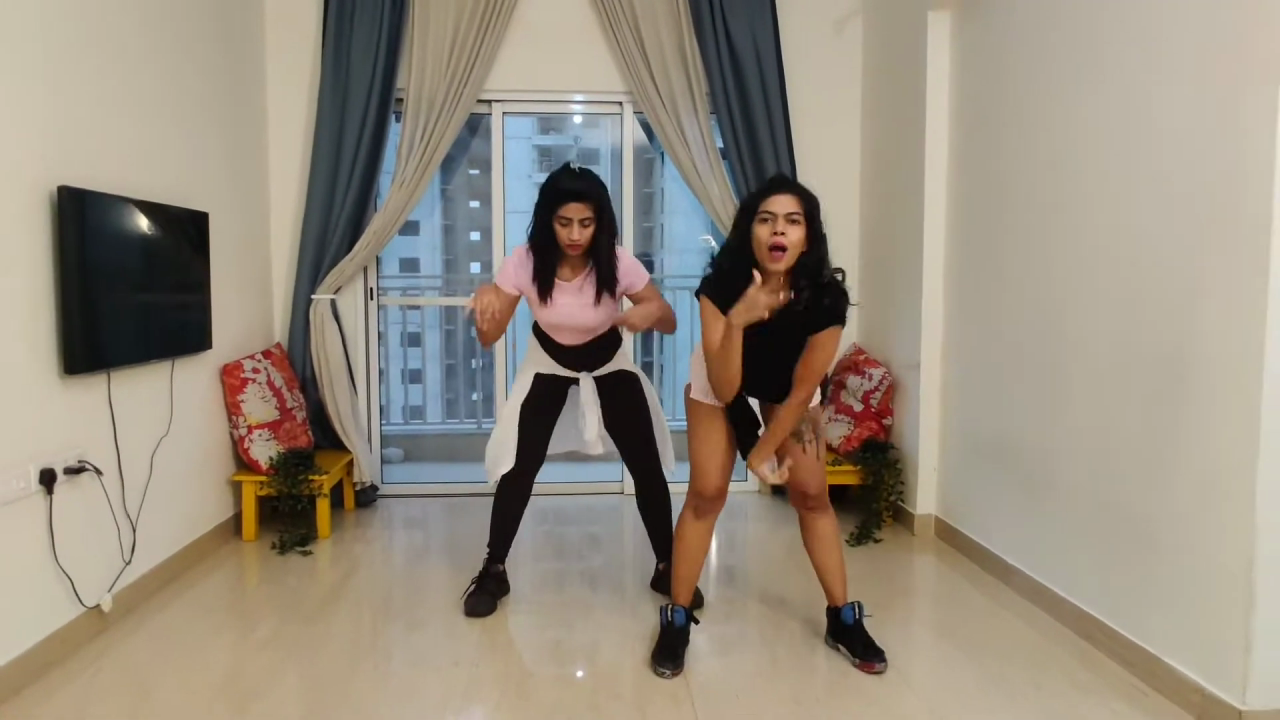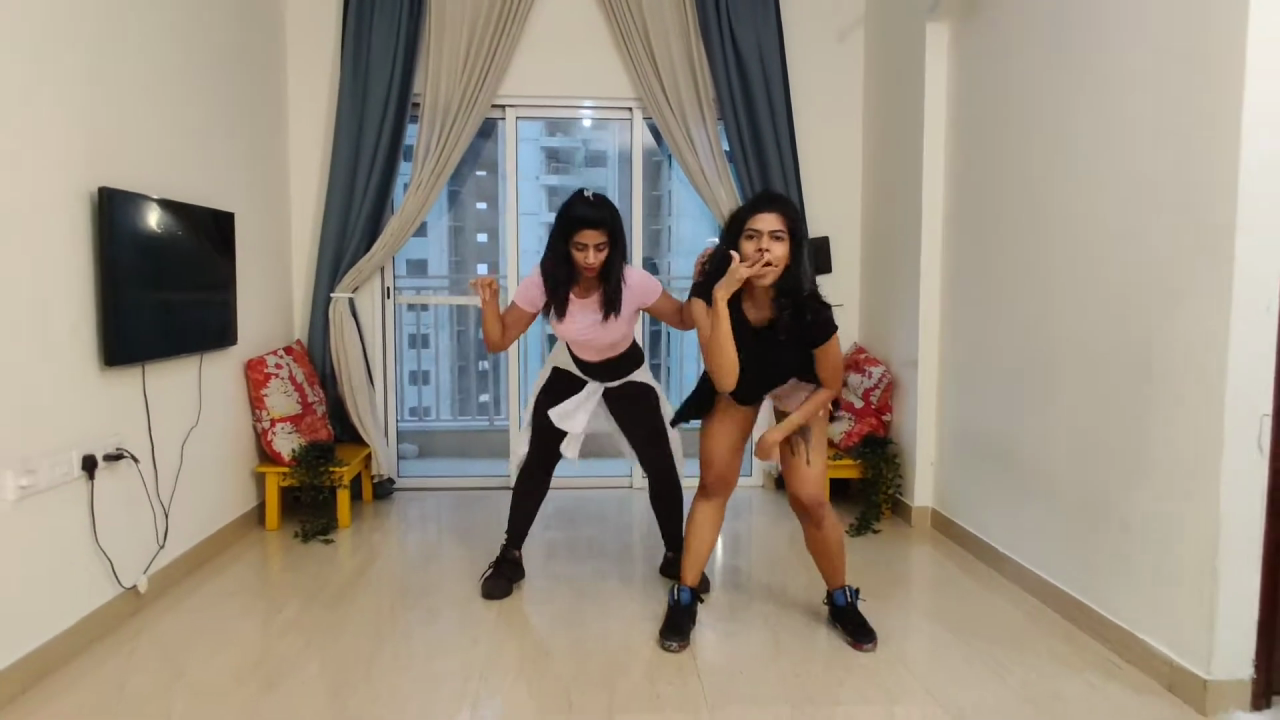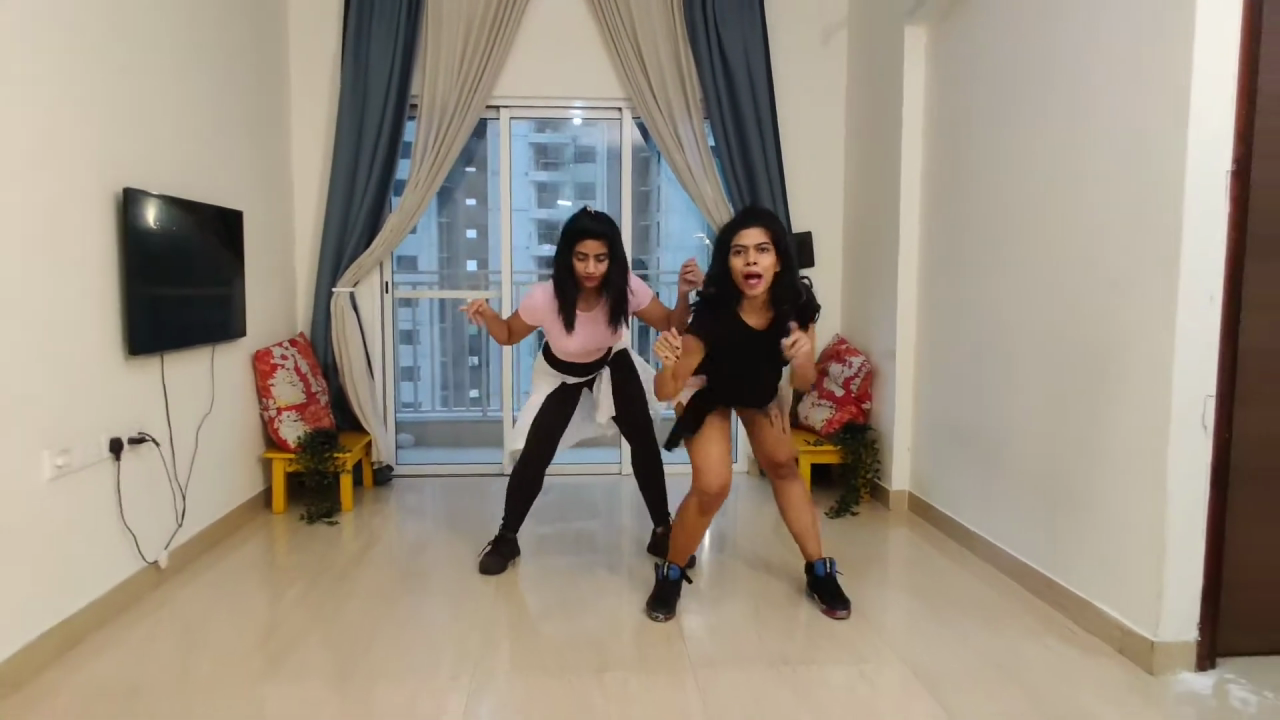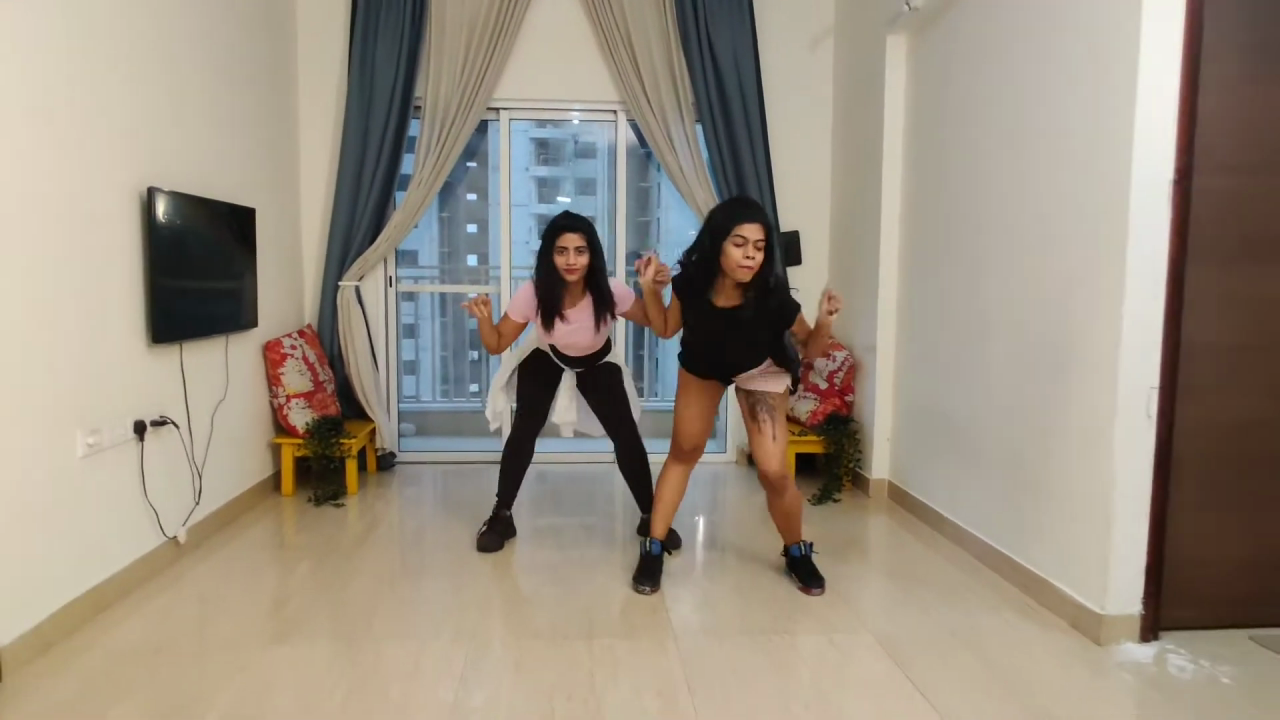
dt=0.3s
person 1, frame 1
left shoulder: (824, 298)
right shoulder: (721, 288)
left elbow: (803, 390)
right elbow: (725, 389)
left wrist: (766, 451)
right wrist: (737, 321)
left hip: (788, 386)
right hip: (719, 379)
left knee: (812, 496)
right knee: (707, 494)
left ankle: (843, 618)
right ankle: (677, 619)
person 1, frame 2
left shoulder: (808, 308)
right shoulder: (711, 294)
left elbow: (829, 387)
right elbow: (726, 382)
left wrist: (782, 431)
right wrist: (720, 297)
left hip: (799, 388)
right hip: (735, 383)
left knee: (808, 500)
right knee: (716, 481)
left ankle: (842, 600)
right ankle: (683, 599)
person 1, frame 3
left shoulder: (798, 305)
right shoulder: (711, 314)
left elbow: (804, 382)
right elbow: (664, 391)
left wrist: (803, 360)
right wrist: (670, 363)
left hip: (760, 387)
right hip: (705, 393)
left knee: (783, 466)
right knee: (713, 487)
left ankle: (819, 571)
right ankle: (670, 574)
person 1, frame 4
left shoulder: (772, 297)
right shoulder: (692, 282)
left elbow: (809, 348)
right elbow: (666, 329)
left wrist: (824, 323)
right wrist: (650, 292)
left hip: (762, 372)
right hip: (704, 365)
left knee: (773, 473)
right knee: (684, 450)
left ankle: (797, 553)
right ankle: (653, 549)
person 2, frame 1
left shoulder: (619, 263)
right shoulder: (524, 263)
left elbow: (668, 322)
right elbow: (489, 338)
left wrist: (654, 311)
right wrist: (485, 302)
left hip: (610, 365)
right hip: (548, 364)
left knee: (648, 467)
right knee: (520, 466)
left ankle: (667, 568)
right ankle: (493, 572)
person 2, frame 2
left shoulder: (633, 282)
right shoulder: (542, 284)
left elbow: (684, 319)
right elbow: (498, 341)
right wrist: (489, 300)
left hip: (627, 377)
right hip: (570, 372)
left knee: (660, 465)
right knee: (539, 461)
left ankle: (676, 555)
right ankle: (510, 557)
person 2, frame 3
left shoulder: (627, 289)
right shoulder: (543, 298)
left elbow: (671, 325)
right elbow: (508, 335)
left wrist: (685, 294)
right wrist: (487, 317)
left hip: (612, 364)
right hip: (559, 375)
left knee: (644, 440)
right knee: (533, 458)
left ankle: (662, 531)
right ankle: (507, 537)
person 2, frame 4
left shoulder: (612, 292)
right shoulder: (531, 295)
left elbow: (654, 321)
right elbow: (495, 345)
left wrist: (656, 290)
right wrist: (484, 318)
left hip: (598, 365)
right hip: (545, 360)
left knee: (627, 438)
right knee: (524, 430)
left ankle: (650, 517)
right ankle: (502, 515)
